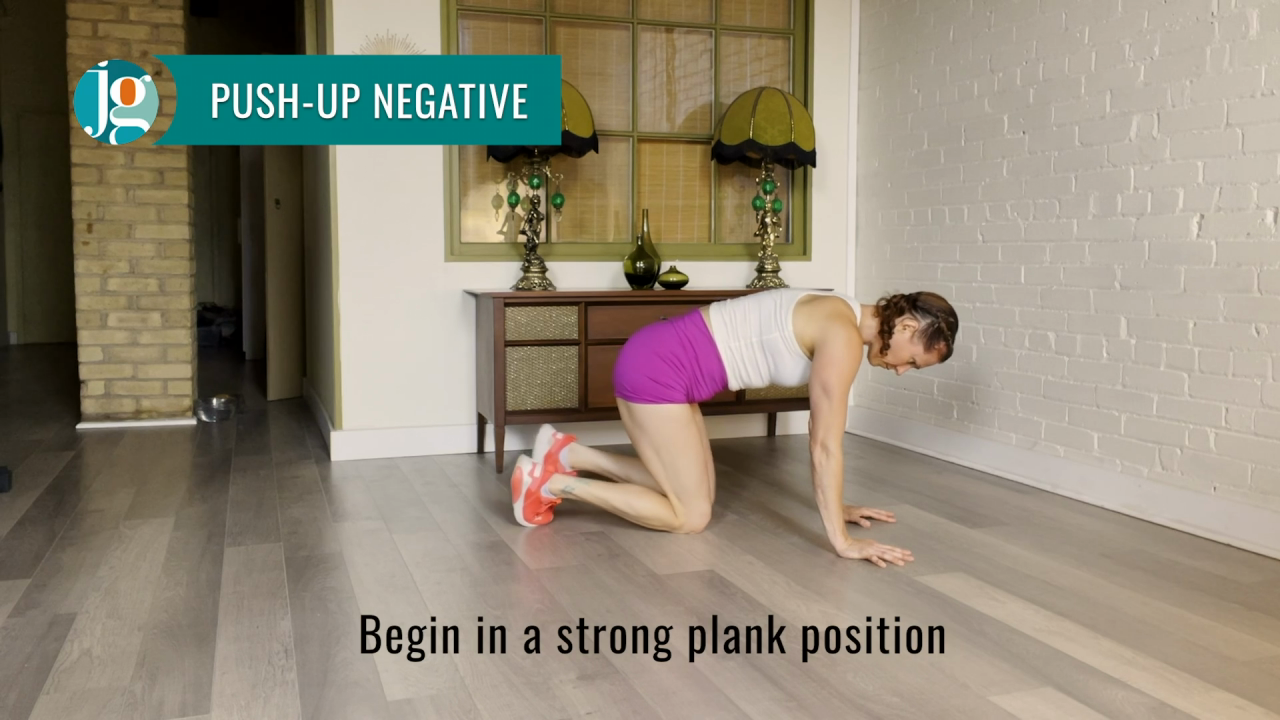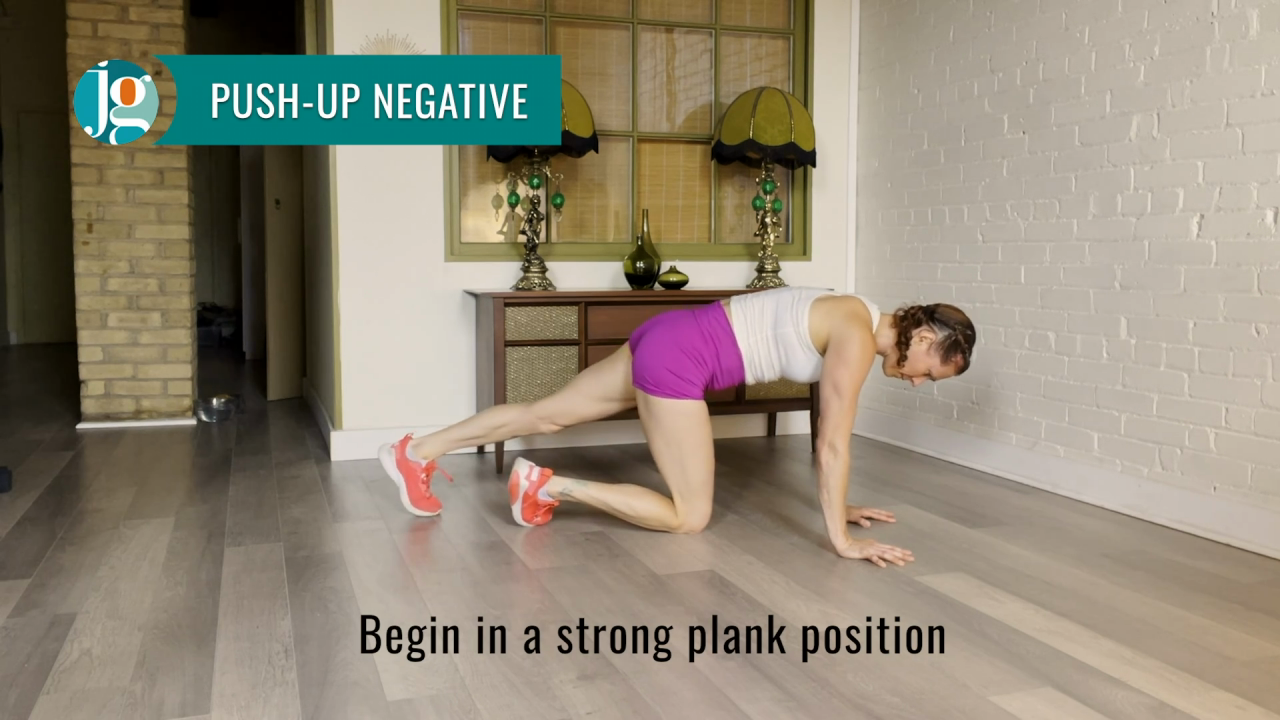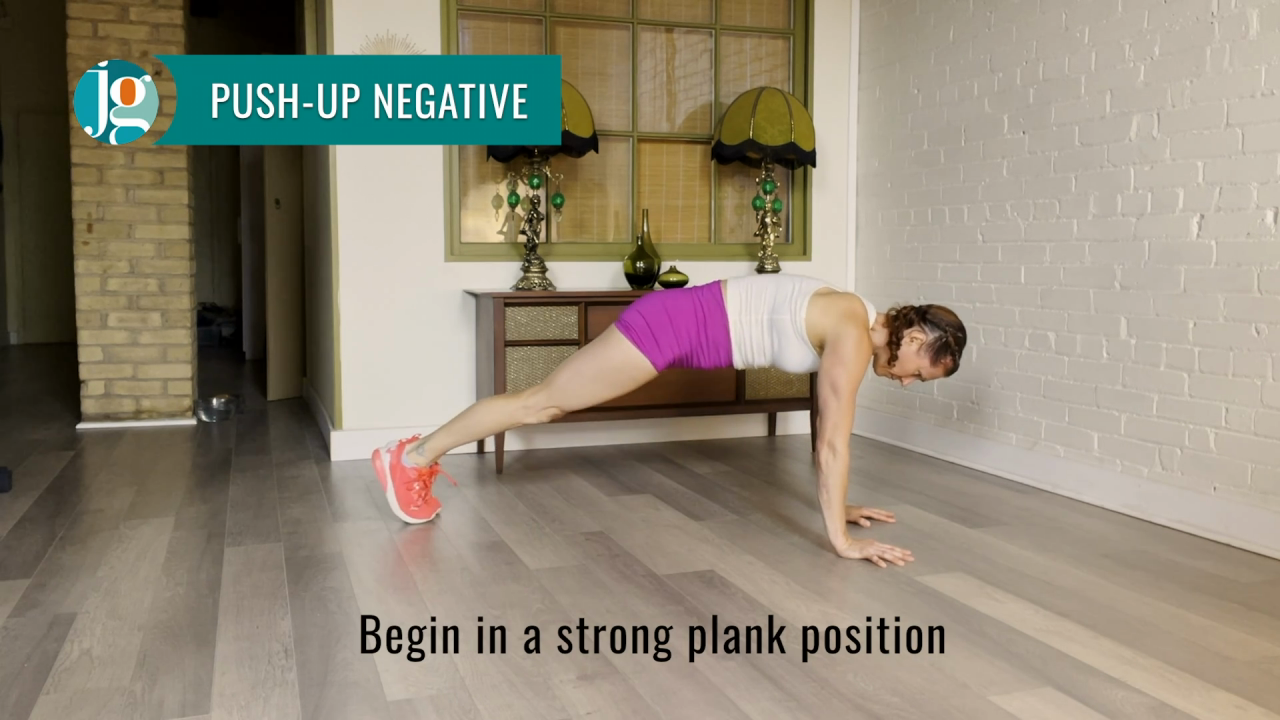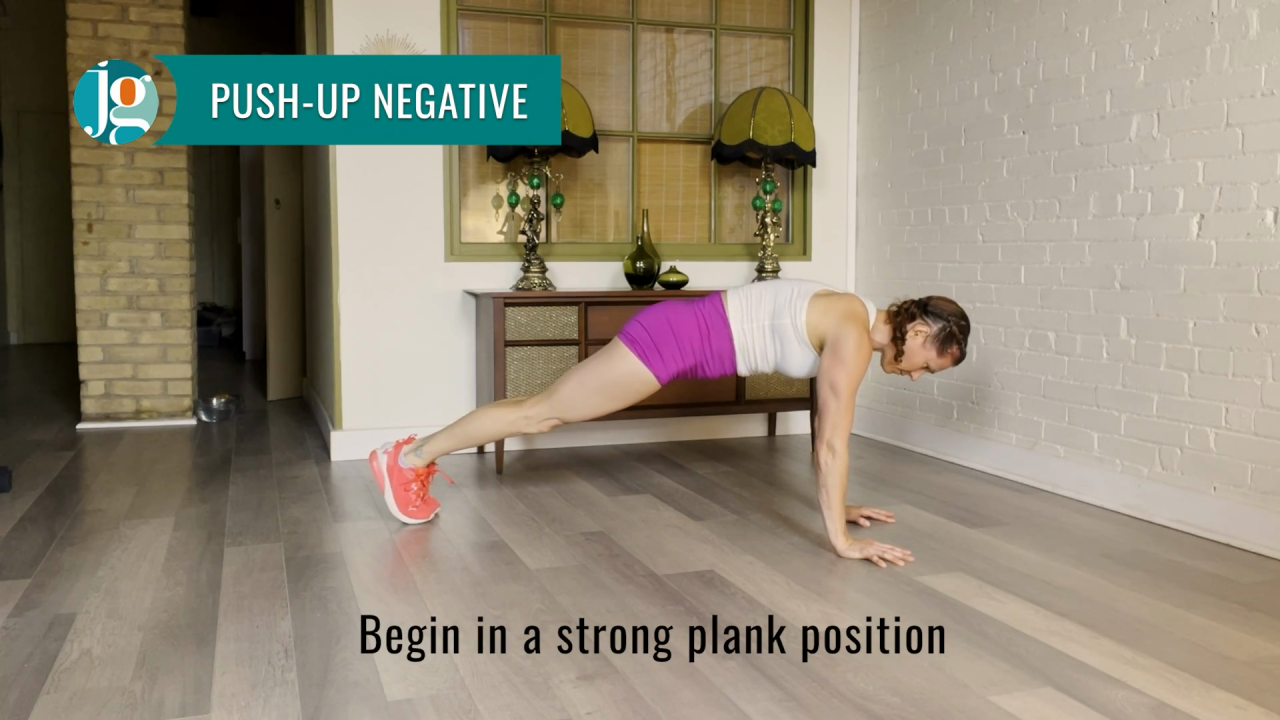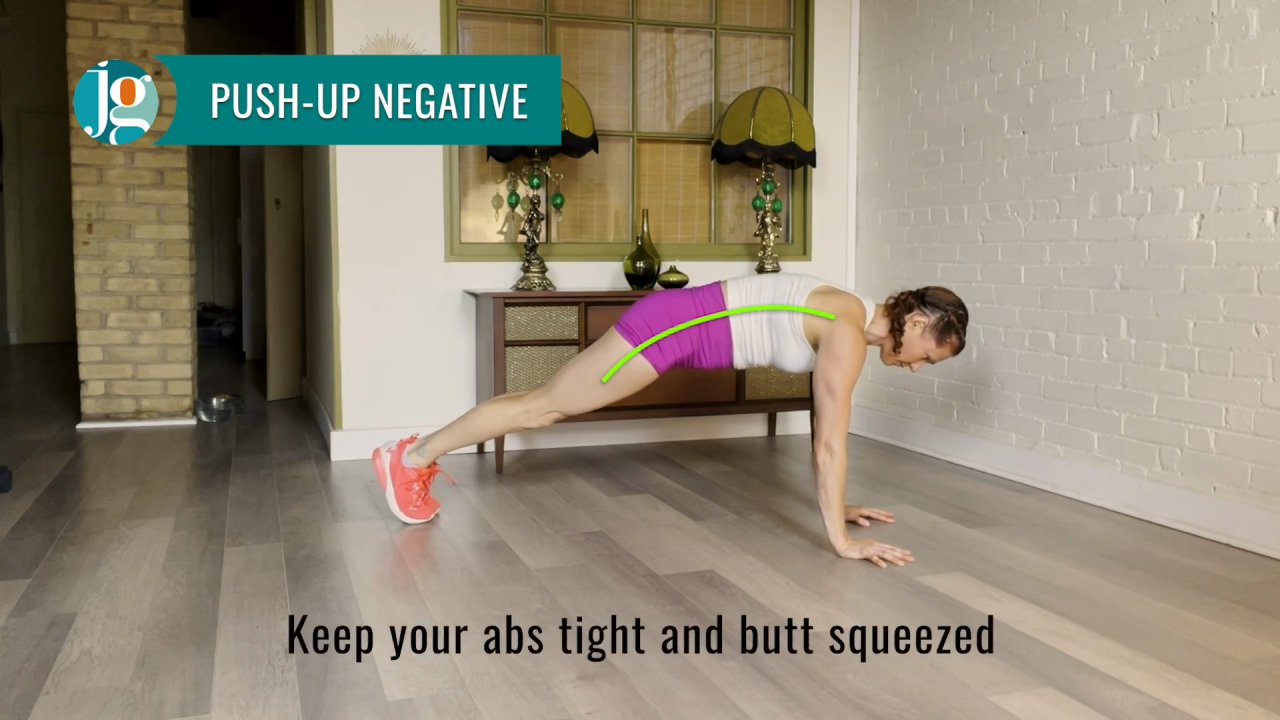
dt=1s
person 1, frame 1
left shoulder: (843, 323)
right shoulder: (843, 335)
left elbow: (823, 432)
right elbow: (826, 445)
left wrist: (838, 507)
right wrist: (842, 541)
left hip: (657, 360)
right hip: (655, 369)
left knee: (691, 493)
right knee: (691, 516)
left ankle: (567, 453)
right ankle: (550, 484)
person 1, frame 2
left shoulder: (854, 323)
right shoulder: (858, 336)
left elbow: (829, 435)
right elbow: (833, 443)
left wrist: (838, 504)
right wrist: (841, 538)
left hip: (667, 340)
right hip: (679, 360)
left knee: (546, 414)
right knee: (691, 518)
left ankle: (414, 453)
right ankle: (549, 486)
person 1, frame 3
left shoulder: (853, 325)
right shoulder: (854, 335)
left elbow: (827, 430)
right elbow: (833, 442)
left wrist: (840, 505)
right wrist: (841, 539)
left hip: (677, 323)
right hip: (671, 325)
left knee: (550, 405)
right knee: (541, 401)
left ankle: (423, 453)
right ankle: (411, 457)
person 1, frame 4
left shoulder: (850, 325)
right shoulder: (853, 333)
left elbow: (825, 431)
right elbow: (832, 442)
left wrist: (839, 505)
right wrist: (840, 538)
left hip: (684, 335)
right hip: (676, 337)
left knee: (548, 410)
right knee: (543, 411)
left ankle: (420, 454)
right ankle: (409, 457)
person 1, frame 5
left shoulder: (853, 321)
right shoulder: (848, 331)
left elbow: (825, 430)
right elbow: (830, 439)
left wrist: (838, 504)
right wrist: (840, 538)
left hip: (679, 321)
right hip: (672, 326)
left knee: (548, 404)
right knee: (544, 406)
left ankle: (424, 452)
right ankle: (413, 456)
